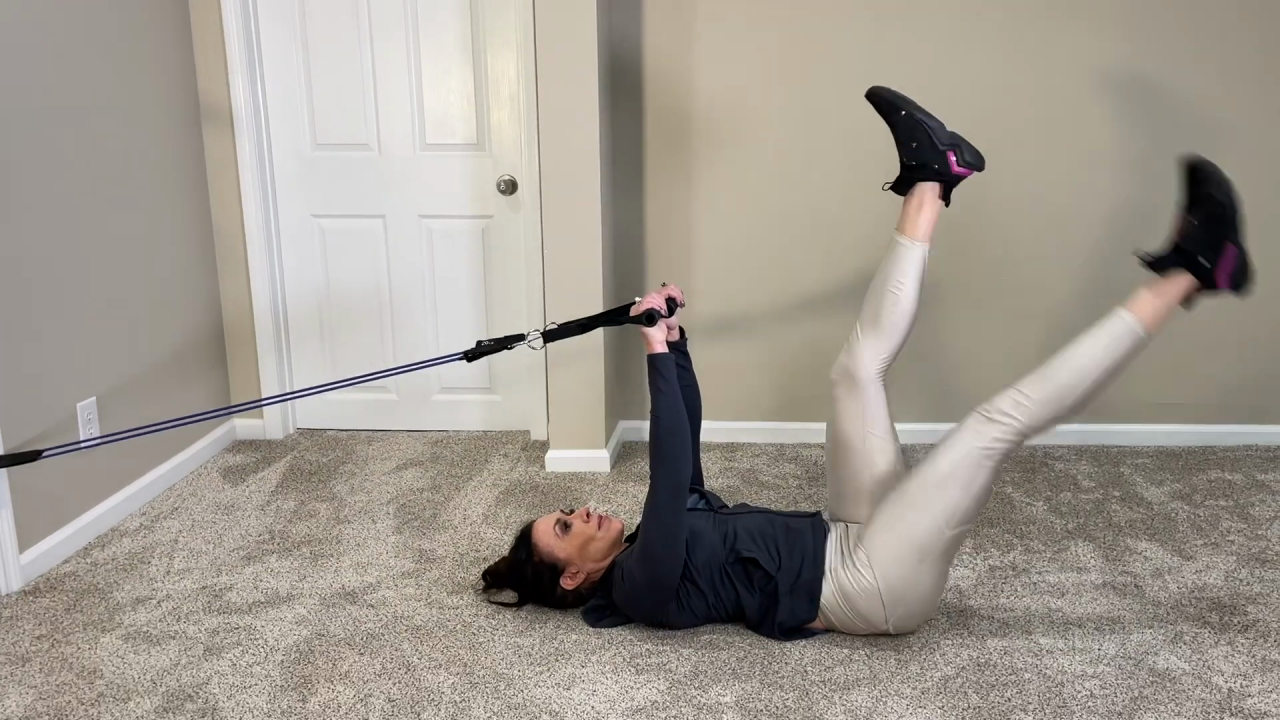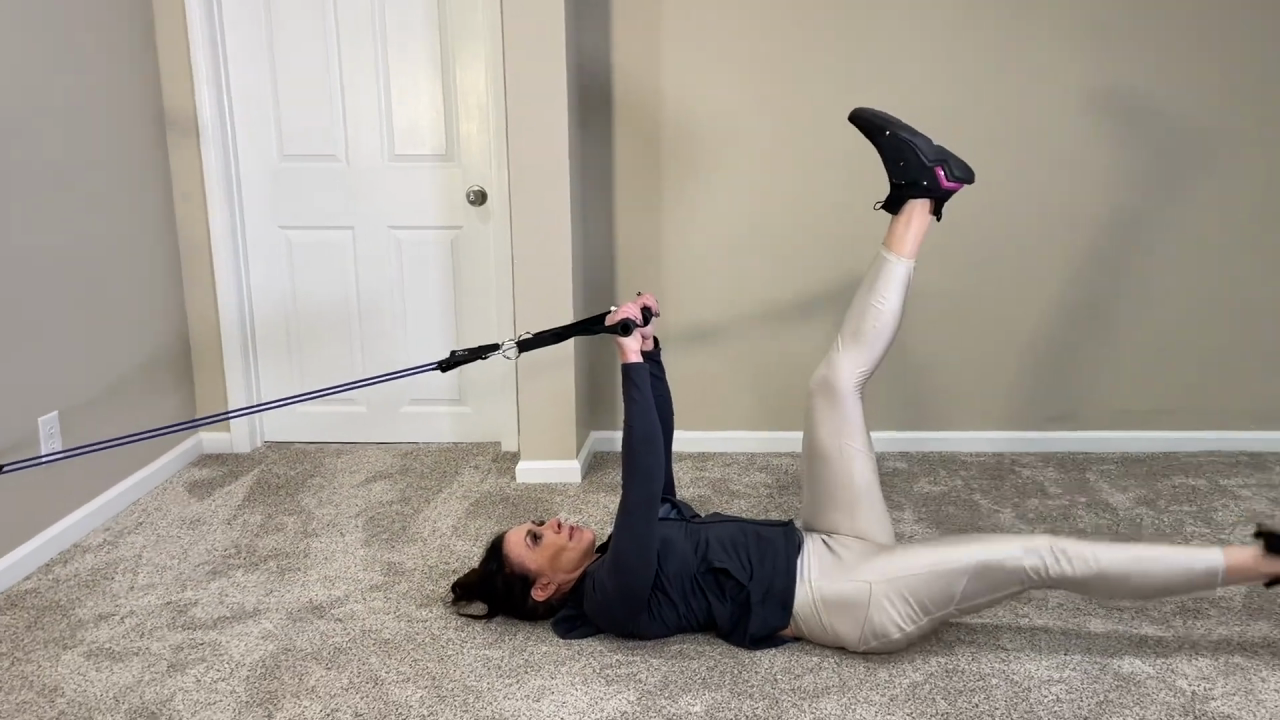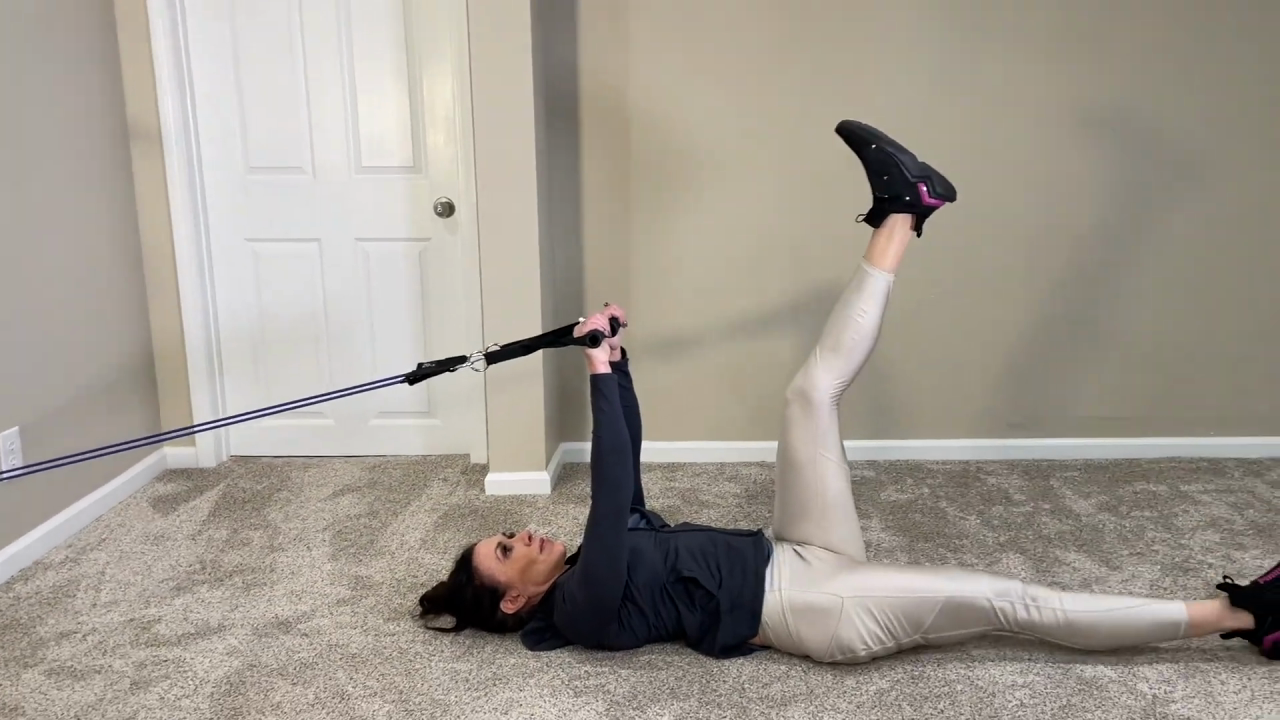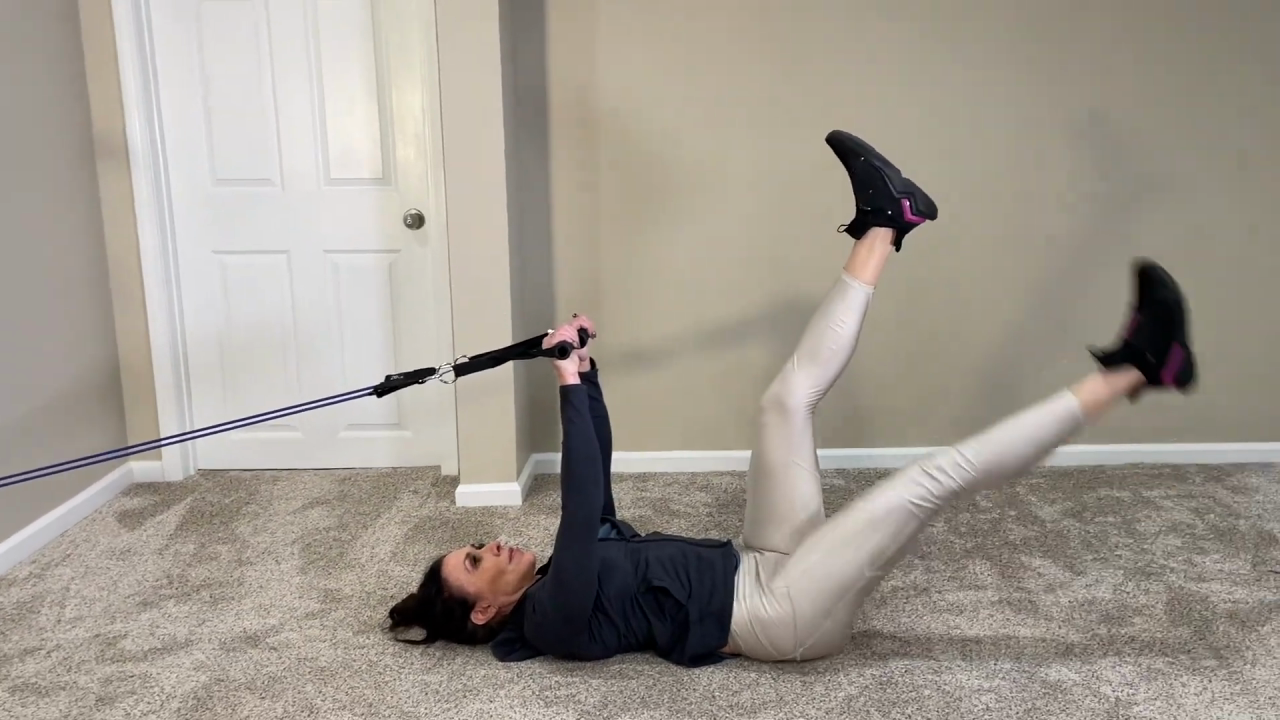
dt=0.5s
person 1, frame 1
left shoulder: (656, 550)
right shoulder: (647, 585)
left elbow: (681, 452)
right elbow: (669, 467)
left wrist: (673, 348)
right wrist: (657, 357)
left hip: (848, 543)
right hip: (876, 587)
left knee: (857, 364)
right knee: (999, 418)
right ankle: (1184, 276)
person 1, frame 2
left shoulder: (622, 558)
right shoulder: (613, 597)
left elbow: (655, 468)
right elbow: (640, 483)
left wrist: (646, 351)
right wrist: (630, 368)
left hip: (828, 552)
right hip: (846, 599)
left knee: (836, 378)
right knee: (1039, 555)
left ankle: (918, 199)
person 1, frame 3
left shoulder: (591, 568)
right shoulder: (583, 607)
left elbow: (624, 470)
right elbow: (610, 496)
left wrist: (615, 362)
right wrist: (599, 379)
left hip: (795, 557)
right hip: (818, 611)
left knee: (814, 388)
right knee: (1009, 600)
left ankle: (899, 216)
person 1, frame 4
left shoulder: (563, 579)
right shoulder: (557, 620)
left elbow: (591, 501)
right elbow: (579, 509)
left wrist: (583, 371)
right wrist: (570, 391)
left hip: (760, 569)
right hip: (778, 613)
left knee: (788, 397)
right knee: (931, 477)
left ankle: (881, 228)
right ankle: (1127, 373)
